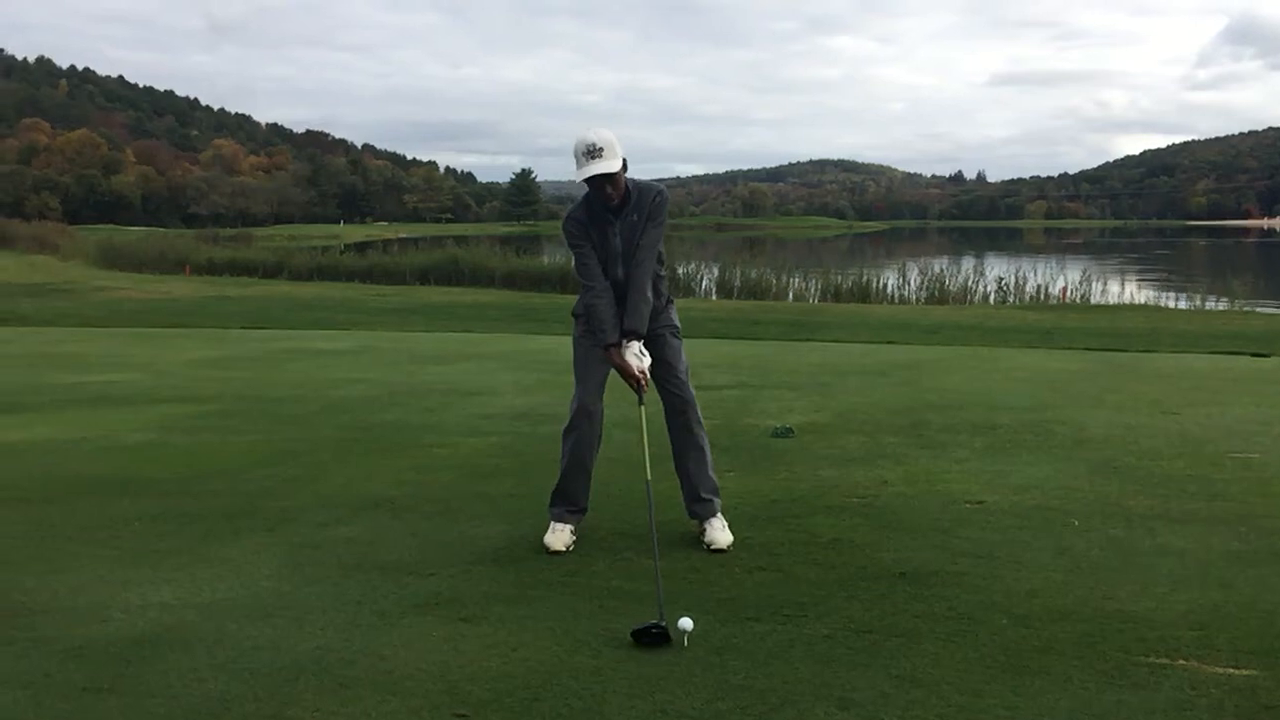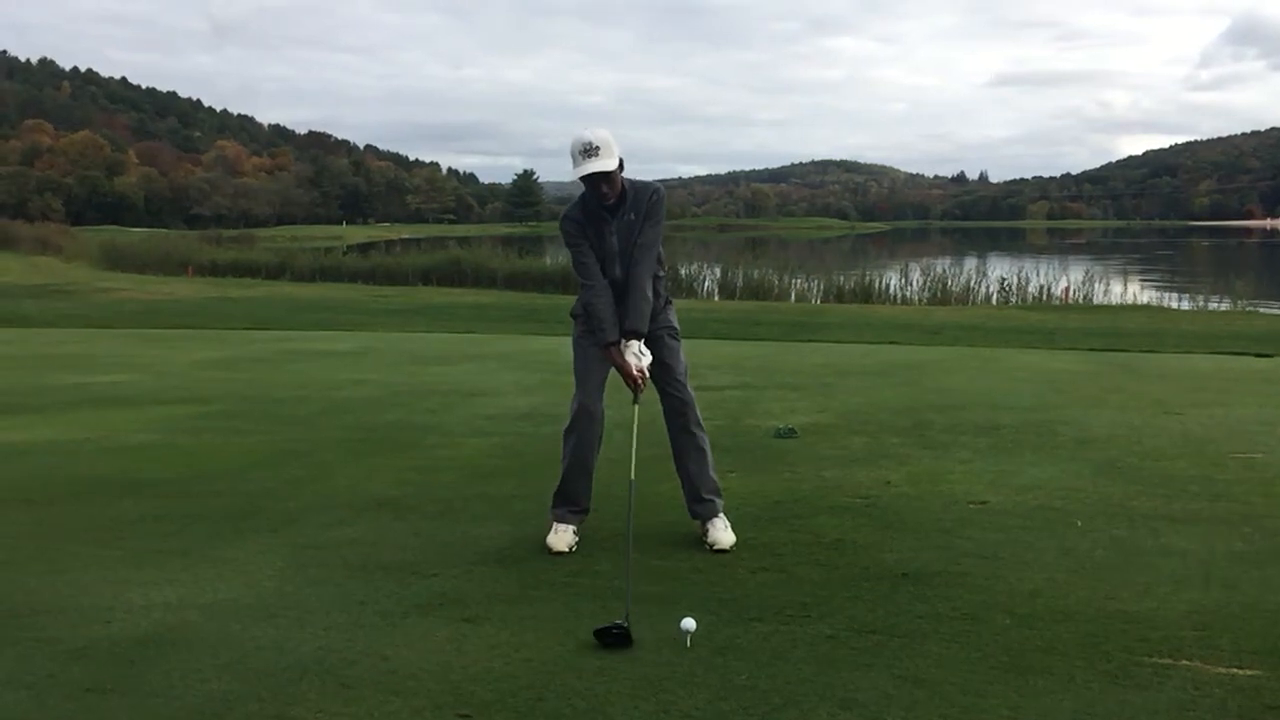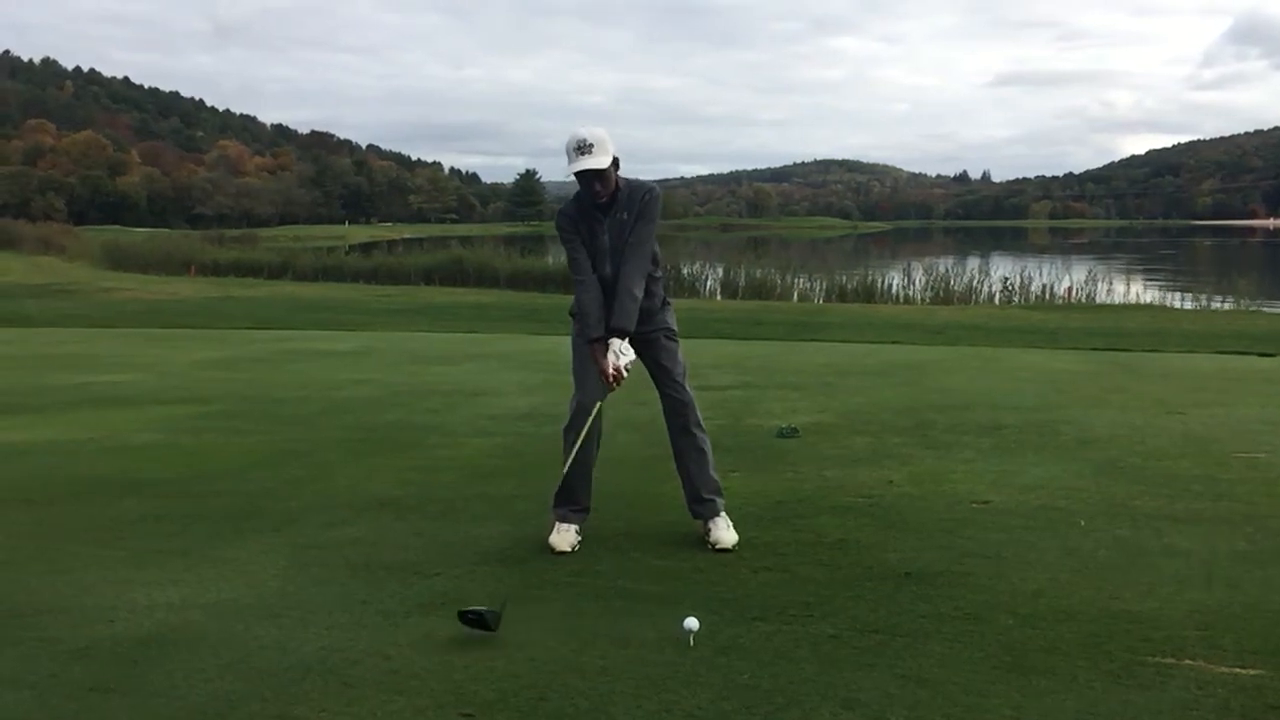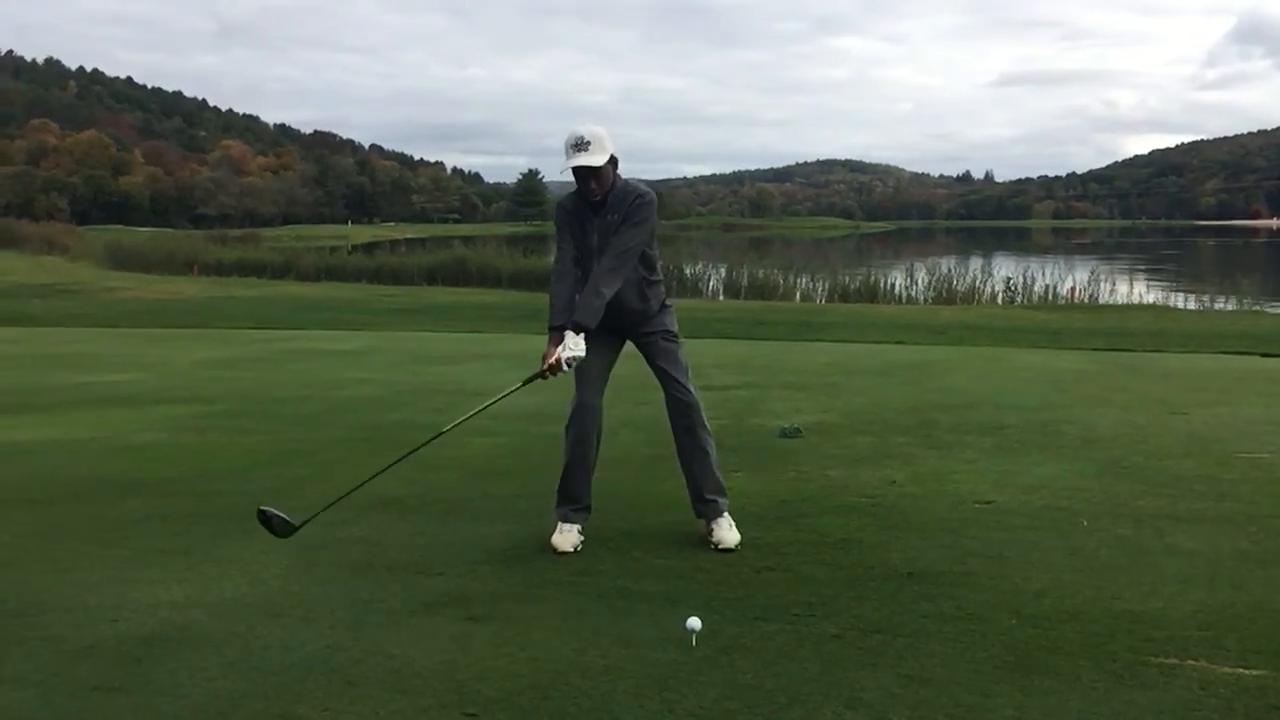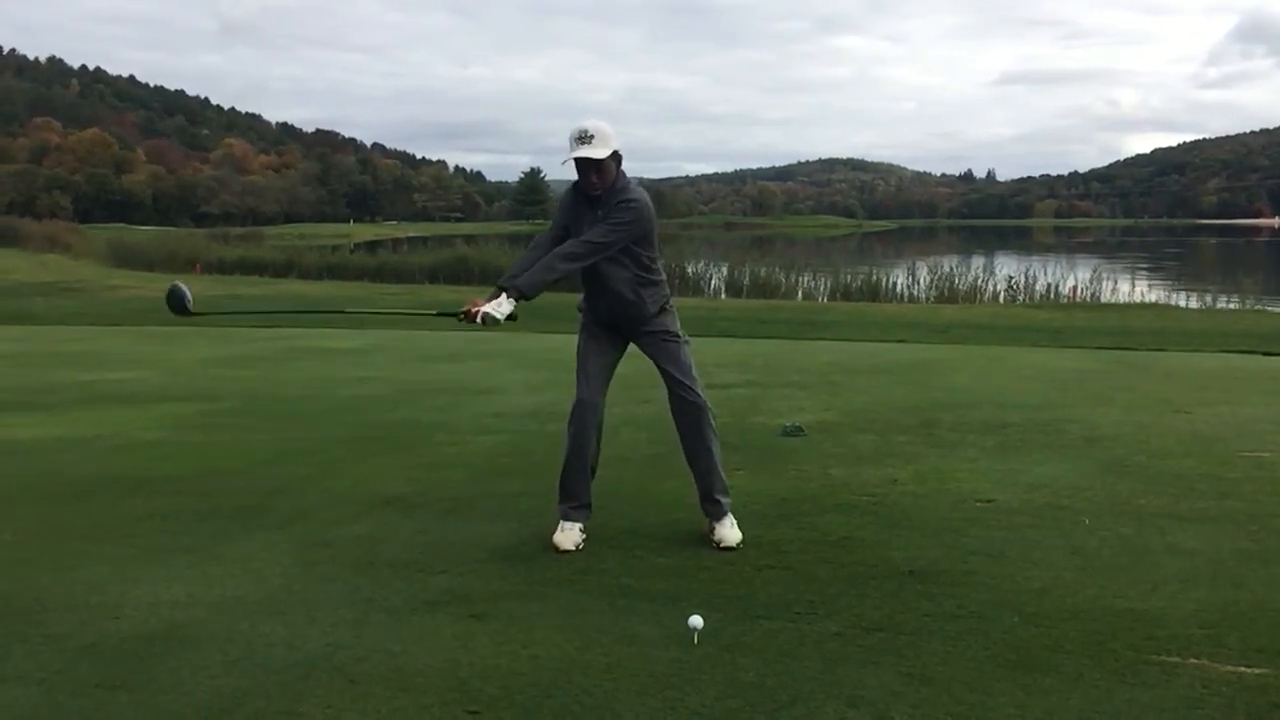
dt=1s
person 1, frame 1
left shoulder: (653, 198)
right shoulder: (577, 221)
left elbow: (643, 270)
right elbow: (595, 286)
left wrist: (634, 341)
right wrist: (615, 351)
left hip: (653, 312)
right hip: (597, 317)
left knee: (682, 403)
right knee: (585, 406)
left ankle: (708, 511)
right ankle: (565, 513)
person 1, frame 2
left shoulder: (650, 196)
right shoulder: (573, 219)
left elbow: (643, 268)
right elbow: (594, 285)
left wrist: (634, 340)
right wrist: (614, 352)
left hip: (651, 311)
right hip: (596, 317)
left knee: (681, 402)
right knee: (586, 406)
left ankle: (710, 511)
right ankle: (567, 514)
person 1, frame 3
left shoulder: (645, 196)
right shoulder: (569, 216)
left elbow: (635, 268)
right elbow: (584, 280)
left wrist: (621, 338)
right wrist: (598, 348)
left hip: (647, 310)
right hip: (593, 315)
left knee: (680, 401)
right knee: (584, 404)
left ankle: (711, 510)
right ankle: (569, 514)
person 1, frame 4
left shoulder: (641, 201)
right shoulder: (567, 209)
left elbow: (611, 268)
right elbow: (565, 271)
left wrist: (576, 332)
right wrist: (557, 334)
left hip: (649, 312)
right hip: (594, 319)
left knee: (684, 400)
right knee: (585, 405)
left ankle: (715, 510)
right ankle: (571, 514)
person 1, frame 5
left shoulder: (634, 204)
right shoulder: (574, 198)
left elbow: (574, 254)
right elbow: (544, 246)
left wrist: (512, 297)
right wrist: (499, 292)
left hip: (651, 313)
right hip: (600, 317)
left knee: (690, 400)
right knee: (586, 404)
left ankle: (719, 510)
right ankle: (573, 513)
